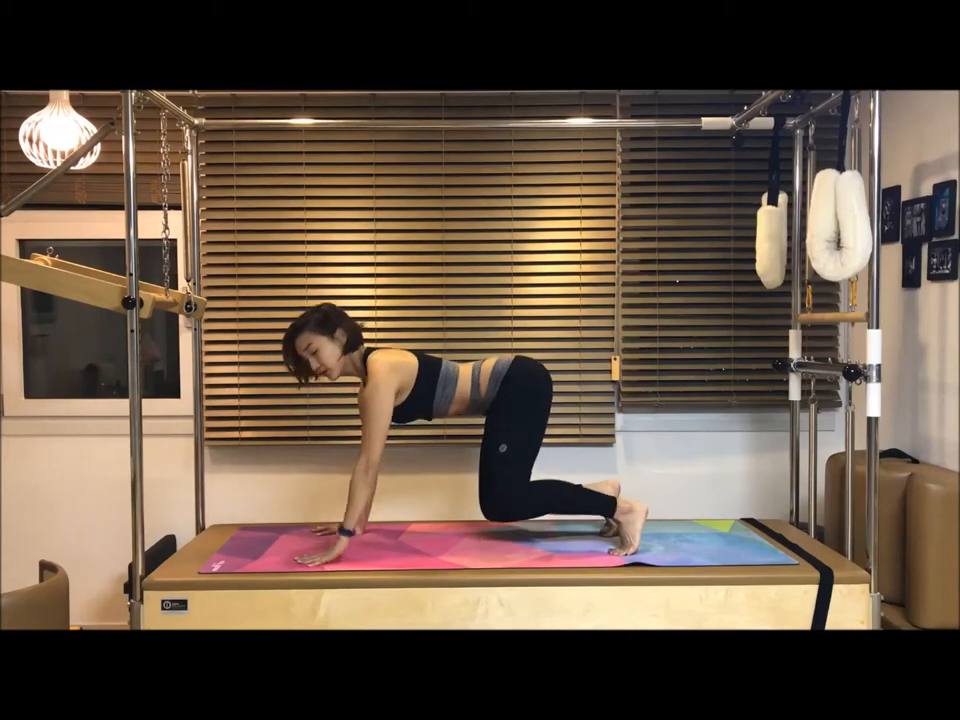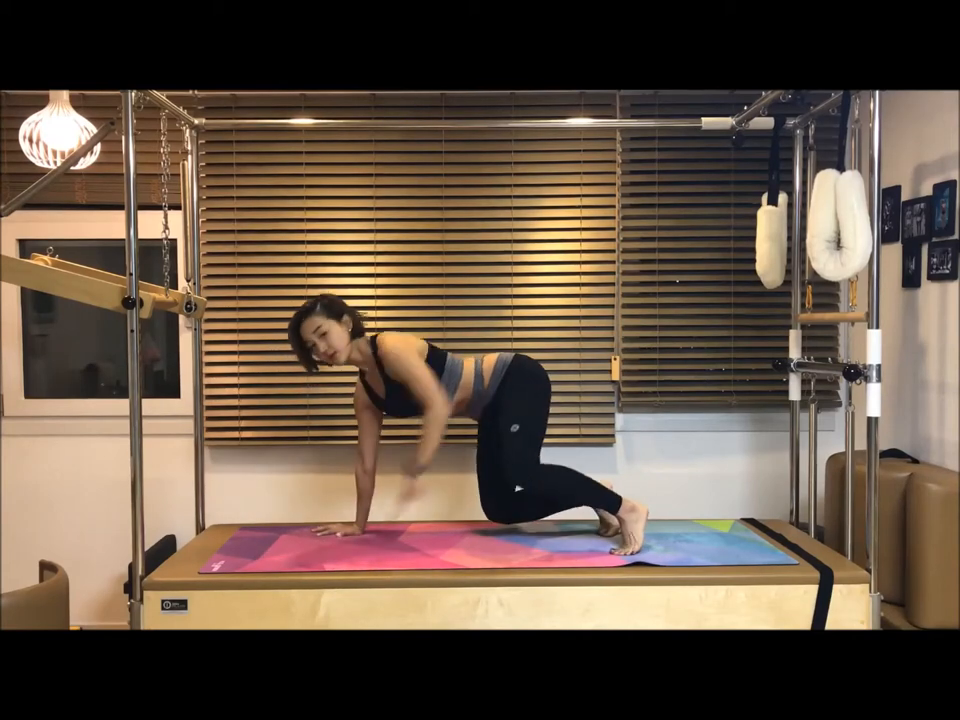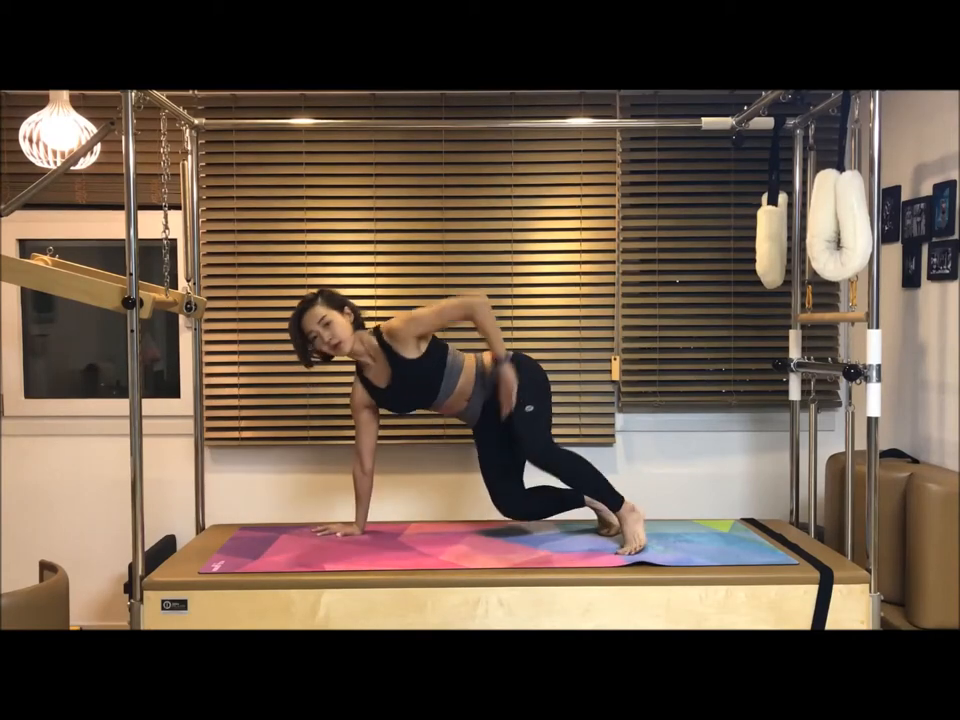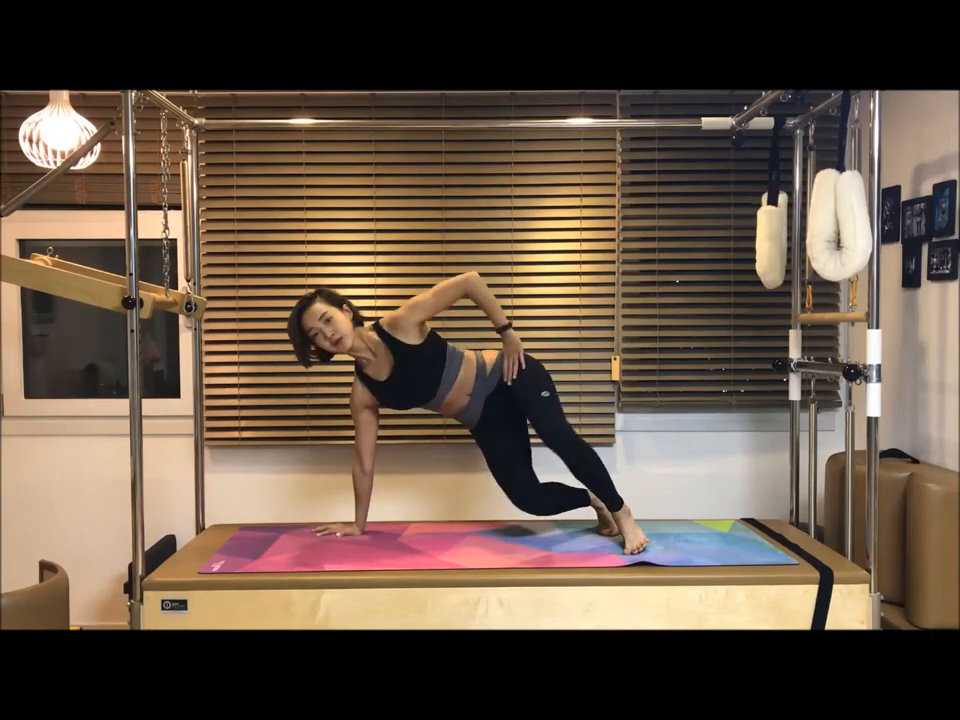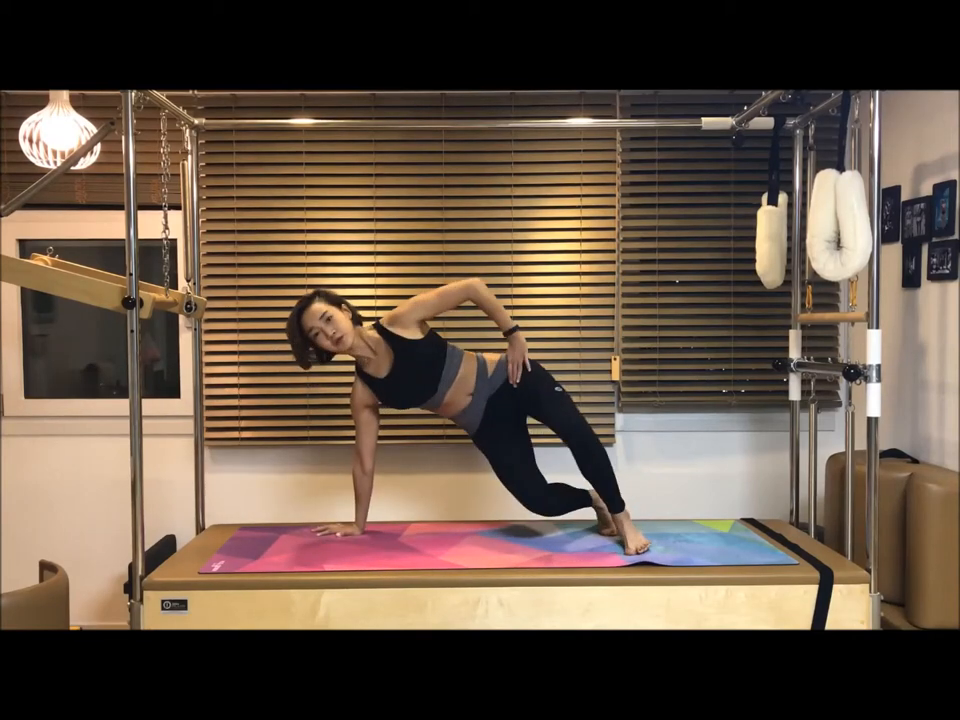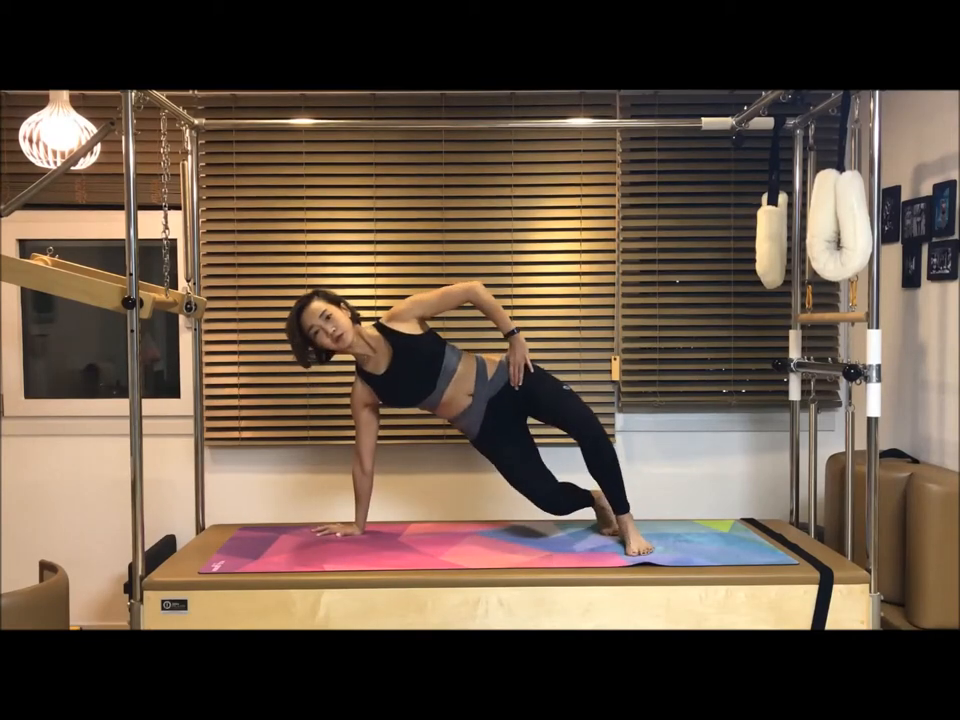
dt=0.2s
person 1, frame 1
left shoulder: (380, 369)
right shoulder: (369, 386)
left elbow: (371, 457)
right elbow: (368, 458)
left wrist: (345, 535)
right wrist: (354, 523)
left hip: (520, 381)
right hip: (501, 399)
left knee: (509, 494)
right knee: (495, 506)
left ankle: (625, 510)
right ankle: (598, 493)
person 1, frame 2
left shoulder: (391, 349)
right shoulder: (364, 391)
left elbow: (439, 409)
right elbow: (366, 460)
left wrist: (414, 470)
right wrist: (359, 523)
left hip: (515, 377)
right hip: (492, 403)
left knee: (521, 466)
right knee: (499, 509)
left ankle: (626, 509)
right ankle: (594, 499)
person 1, frame 3
left shoulder: (399, 334)
right shoulder: (362, 391)
left elbow: (475, 303)
right elbow: (364, 460)
left wrist: (503, 363)
right wrist: (359, 523)
left hip: (514, 376)
right hip: (485, 416)
left knee: (536, 447)
right knee: (513, 505)
left ankle: (625, 509)
right ankle: (593, 499)
person 1, frame 4
left shoulder: (401, 323)
right shoulder: (363, 391)
left elbow: (470, 280)
right elbow: (364, 461)
left wrist: (507, 331)
right wrist: (358, 523)
left hip: (510, 375)
right hip: (486, 419)
left knee: (556, 434)
right knee: (529, 499)
left ankle: (621, 513)
right ankle: (594, 498)
person 1, frame 5
left shoulder: (401, 321)
right shoulder: (364, 392)
left elbow: (473, 287)
right elbow: (364, 461)
left wrist: (513, 334)
right wrist: (358, 523)
left hip: (509, 378)
right hip: (486, 424)
left knee: (574, 429)
right knee: (539, 500)
left ankle: (621, 518)
right ankle: (594, 499)
person 1, frame 6
left shoulder: (402, 317)
right shoulder: (364, 391)
left elbow: (473, 290)
right elbow: (364, 461)
left wrist: (514, 336)
right wrist: (358, 523)
left hip: (509, 381)
right hip: (487, 427)
left knee: (584, 424)
right knee: (550, 498)
left ankle: (625, 521)
right ankle: (594, 500)
